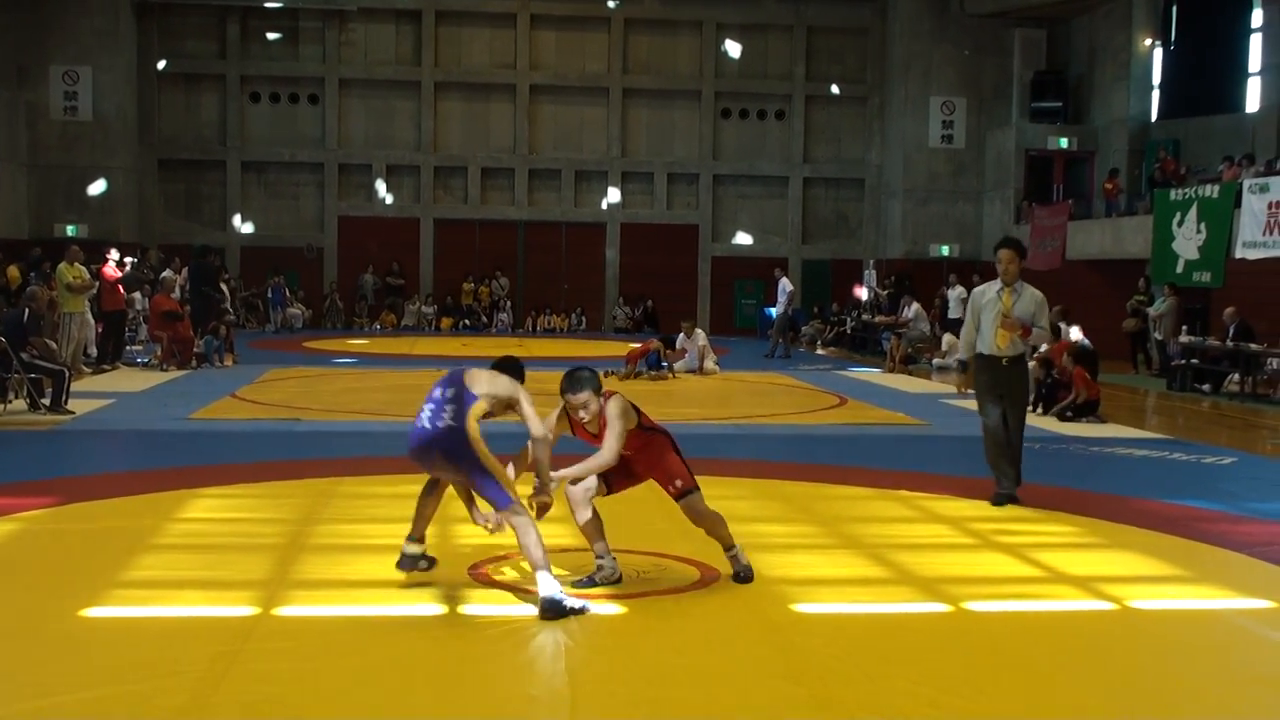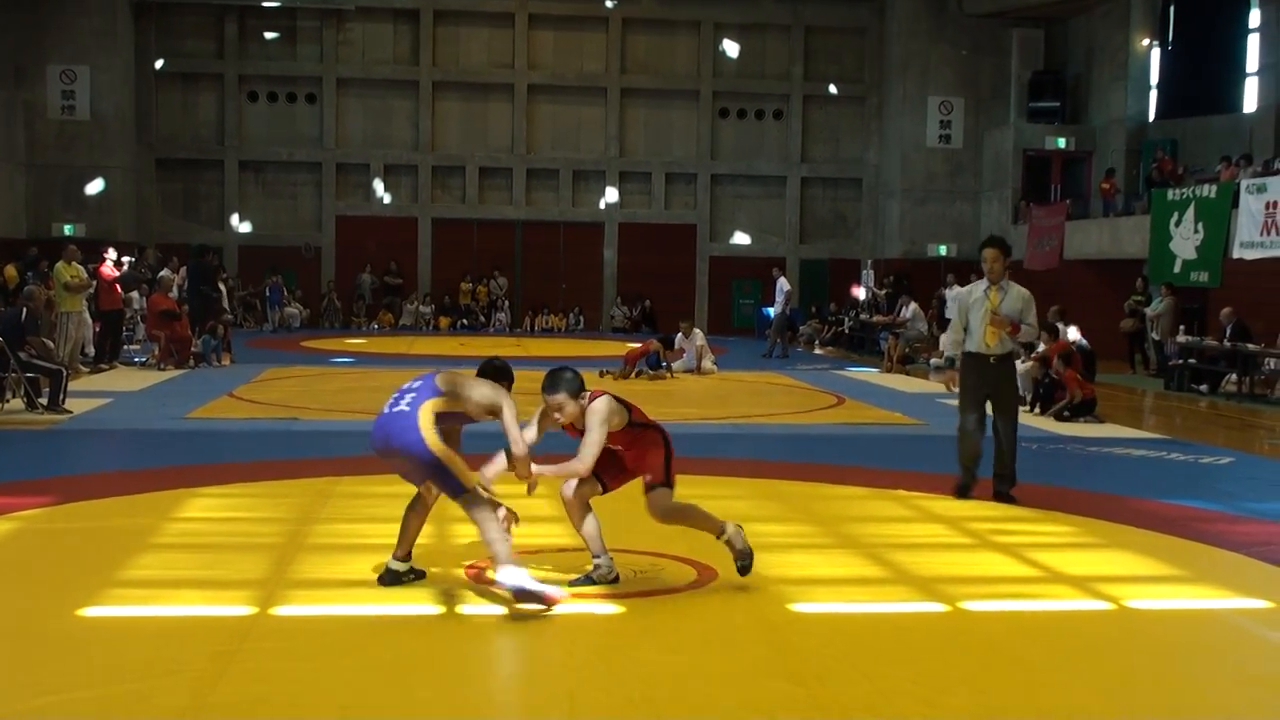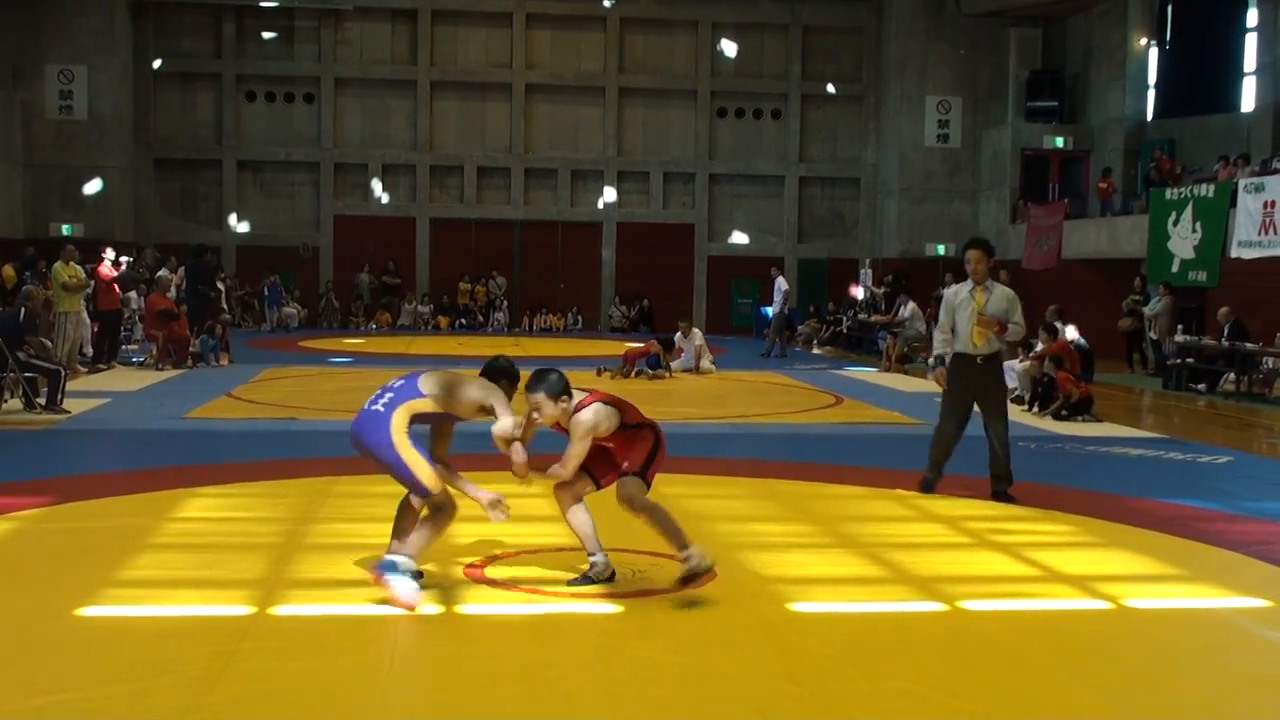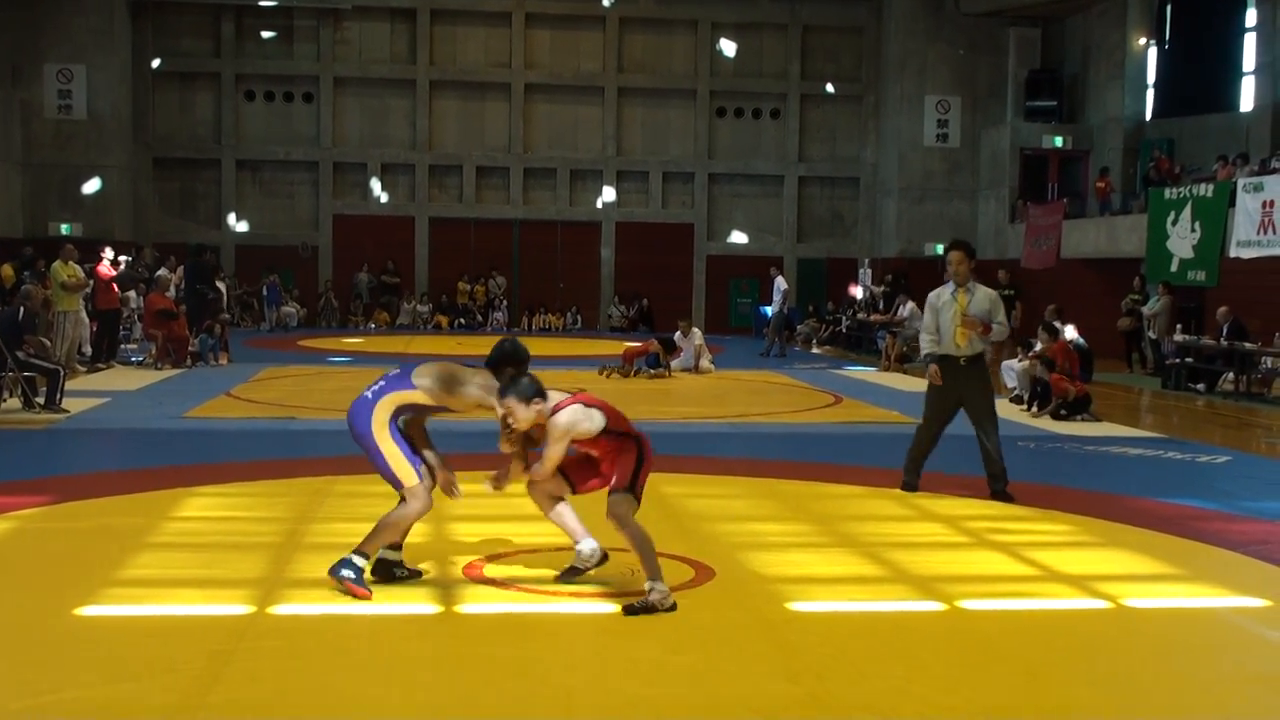
dt=0.1s
person 1, frame 1
left shoulder: (1035, 298)
right shoulder: (980, 294)
left elbow: (1044, 335)
right elbow: (969, 332)
left wrist: (1022, 330)
right wrist: (963, 368)
left hip: (1016, 368)
right hip: (987, 366)
left knee: (1014, 430)
right knee: (993, 426)
left ankle: (1008, 486)
right ankle: (1003, 486)
person 1, frame 2
left shoulder: (1021, 295)
right shoulder: (968, 293)
left elbow: (1032, 332)
right elbow: (955, 330)
left wrist: (1011, 327)
right wrist: (951, 365)
left hip: (1004, 365)
right hip: (974, 364)
left knee: (1006, 427)
right knee: (971, 423)
left ankle: (1004, 486)
right ankle: (966, 478)
person 1, frame 3
left shoulder: (1006, 296)
right shoulder: (953, 295)
left elbow: (1019, 331)
right elbow: (943, 331)
left wrist: (997, 327)
right wrist: (939, 363)
left hip: (991, 366)
right hip: (961, 365)
left knee: (998, 427)
right knee: (950, 423)
left ankle: (1000, 486)
right ankle: (932, 474)
person 1, frame 4
left shoulder: (988, 297)
right shoulder: (936, 297)
left elbow: (1001, 330)
right elbow: (928, 333)
left wrist: (982, 328)
right wrist: (930, 361)
left hip: (975, 367)
right hip: (944, 367)
left knee: (987, 426)
right knee: (932, 423)
left ankle: (998, 484)
right ankle: (911, 475)
person 2, frame 1
right shoulder: (514, 388)
right elbow: (539, 434)
left wrist: (474, 511)
right wrist: (544, 486)
left hip: (419, 443)
right hip: (456, 440)
left knee: (442, 475)
right knee: (517, 513)
left ankle: (413, 551)
right ankle: (550, 594)
person 2, frame 2
left shoulder: (462, 402)
right shoulder: (499, 396)
left elbow: (455, 470)
right elbow: (519, 450)
left wrist: (494, 500)
right wrist: (525, 472)
left hip: (384, 430)
right hip: (413, 427)
left knee: (430, 492)
right knee: (479, 506)
left ankle: (397, 566)
right ankle: (515, 579)
person 2, frame 3
right shoulder: (495, 392)
left elbow: (436, 462)
right elbow: (504, 429)
left wrist: (479, 494)
right wrist: (516, 449)
left hip: (364, 425)
right hip: (385, 429)
left knee: (423, 490)
right knee: (443, 508)
left ankle: (393, 564)
right ankle: (396, 567)
person 2, frame 4
left shoulder: (460, 373)
right shoulder: (489, 388)
left wrist: (439, 466)
left hip: (373, 408)
right hip: (374, 417)
left knee: (426, 479)
right knee: (420, 499)
left ankle: (390, 560)
right ankle: (350, 565)
person 3, frame 1
left shoulder: (616, 405)
right shoulder: (562, 417)
left elbow: (608, 457)
right elbow: (528, 452)
left wrist: (555, 477)
left hip: (656, 449)
right hip: (627, 455)
left knee: (697, 512)
right knee: (577, 492)
left ankle: (733, 553)
right ankle: (607, 567)
person 3, frame 2
left shoulder: (598, 408)
right shoulder: (550, 411)
left elbow: (583, 467)
right elbow: (524, 440)
left wrist: (535, 469)
left hip: (650, 441)
right hip: (621, 449)
left knee: (660, 510)
right knee: (571, 493)
left ankle: (728, 533)
right ankle: (604, 567)
person 3, frame 3
left shoulder: (585, 418)
right shoulder: (544, 407)
left elbow: (566, 471)
left wrist: (537, 473)
left hip: (643, 439)
right hip: (614, 446)
left knee: (628, 497)
right knee: (565, 491)
left ankle: (692, 558)
right ankle: (599, 564)
person 3, frame 4
left shoulder: (562, 420)
right shoulder: (542, 407)
left elbow: (543, 471)
left wrist: (520, 467)
left hip: (628, 449)
right hip: (603, 455)
left knee: (618, 514)
right knee: (538, 489)
left ankle: (661, 592)
right ankle: (589, 549)
